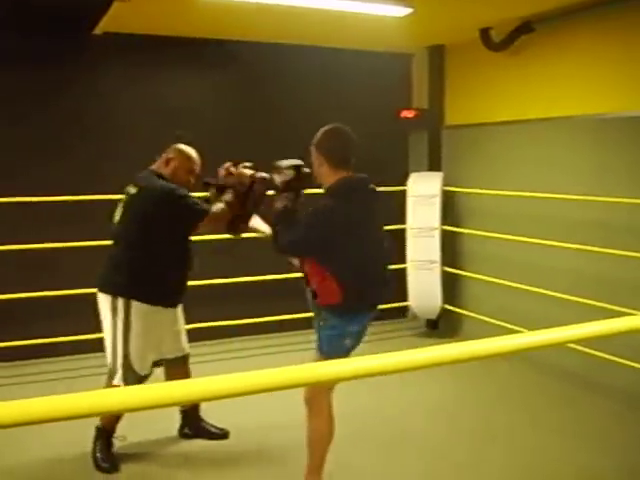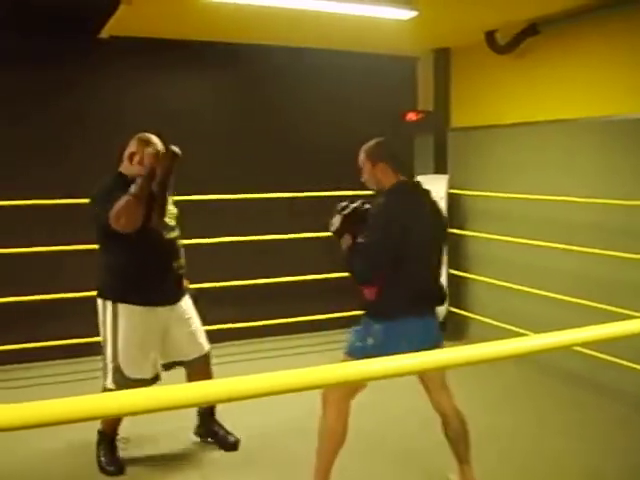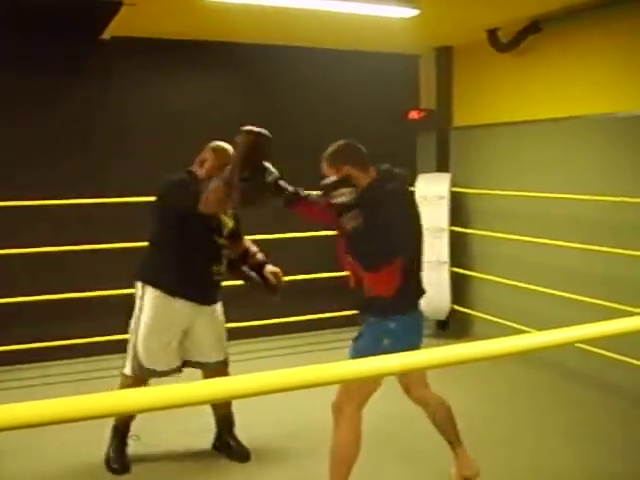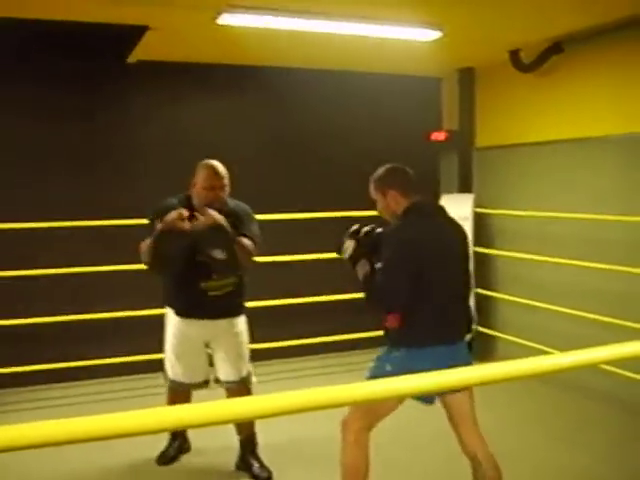
dt=0.5s
person 1, frame 1
left shoulder: (332, 211)
right shoulder: (361, 192)
left elbow: (284, 241)
left wrist: (283, 198)
left hip: (346, 310)
right hip: (357, 294)
left knee: (316, 397)
person 1, frame 2
left shoulder: (387, 209)
right shoulder: (429, 205)
left elbow: (365, 270)
left wrist: (346, 236)
left hip: (388, 321)
right hip: (424, 317)
left knee: (335, 397)
right knee: (443, 400)
person 1, frame 3
left shoulder: (386, 197)
right shoulder: (371, 196)
left elbow: (377, 256)
right elbow: (324, 211)
left wrist: (350, 213)
right wrist: (281, 185)
left hip: (393, 315)
right hip: (400, 312)
left knee: (347, 407)
right knee: (419, 391)
person 1, frame 4
left shoulder: (403, 235)
right shoulder: (451, 228)
left elbow: (389, 297)
left wrist: (362, 263)
left hip: (411, 350)
right hip: (452, 347)
left knee: (354, 426)
right knee: (472, 440)
person 2, frame 1
left shoulder: (152, 190)
right shoulder: (162, 193)
left elbow: (191, 216)
right elbow: (210, 222)
left wrist: (225, 189)
right wrist: (234, 192)
left hip: (160, 296)
right hip: (130, 297)
left knee: (177, 359)
right knee: (126, 374)
left ankle: (190, 420)
right ankle: (102, 439)
person 2, frame 2
left shoulder: (156, 188)
right shoulder: (111, 192)
right elbow: (126, 222)
left wrist: (178, 273)
right wrist: (147, 176)
left hip: (173, 298)
right hip: (128, 302)
left knee: (199, 357)
right knee: (123, 379)
left ankle: (207, 422)
right ankle: (106, 442)
person 2, frame 3
left shoulder: (225, 198)
right shoulder: (184, 185)
left elbow: (235, 241)
right elbow: (216, 202)
left wrist: (260, 263)
right wrist: (244, 155)
left hip: (206, 297)
right hip: (163, 293)
left knee: (216, 365)
right knee: (140, 368)
left ankle: (225, 433)
right ankle: (118, 439)
person 2, frame 4
left shoulder: (238, 212)
right shoulder: (171, 209)
left elbow: (248, 255)
right elbow: (148, 257)
left wrist: (223, 231)
right wrist: (162, 230)
left hip: (228, 315)
right hip: (183, 313)
left knee: (239, 383)
right knee: (179, 382)
left ankle: (248, 452)
right ankle: (178, 438)
